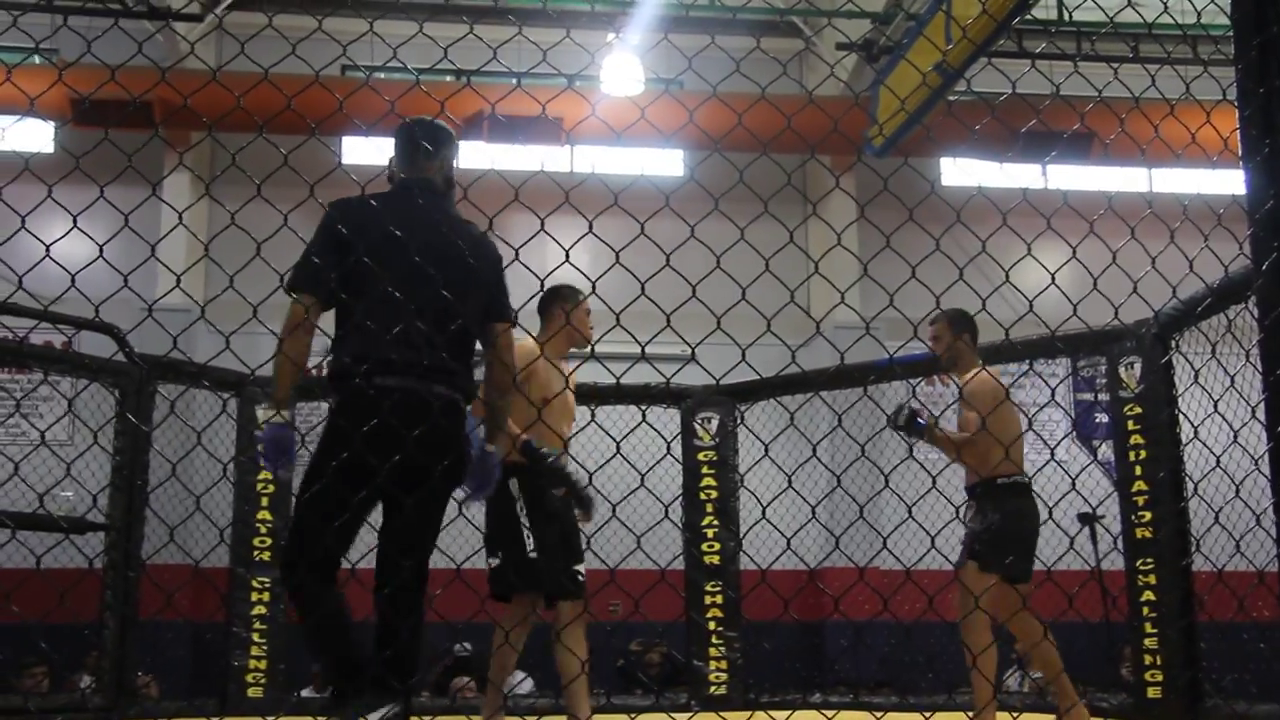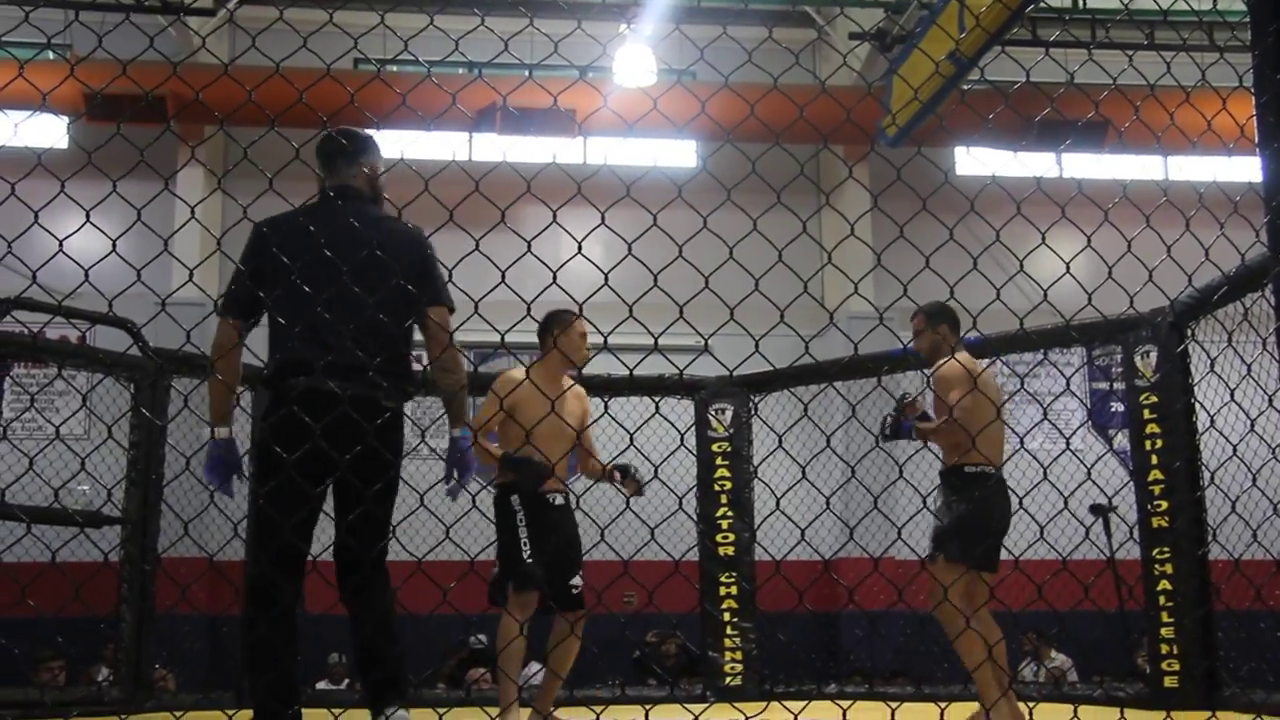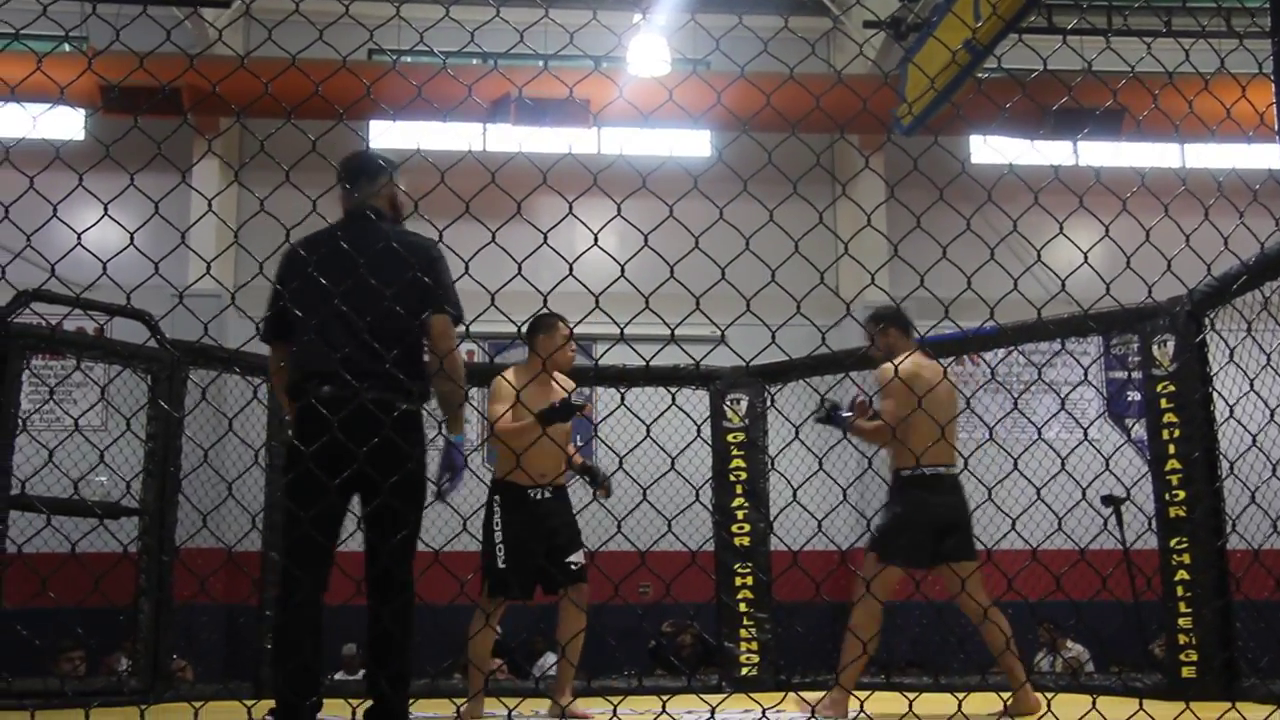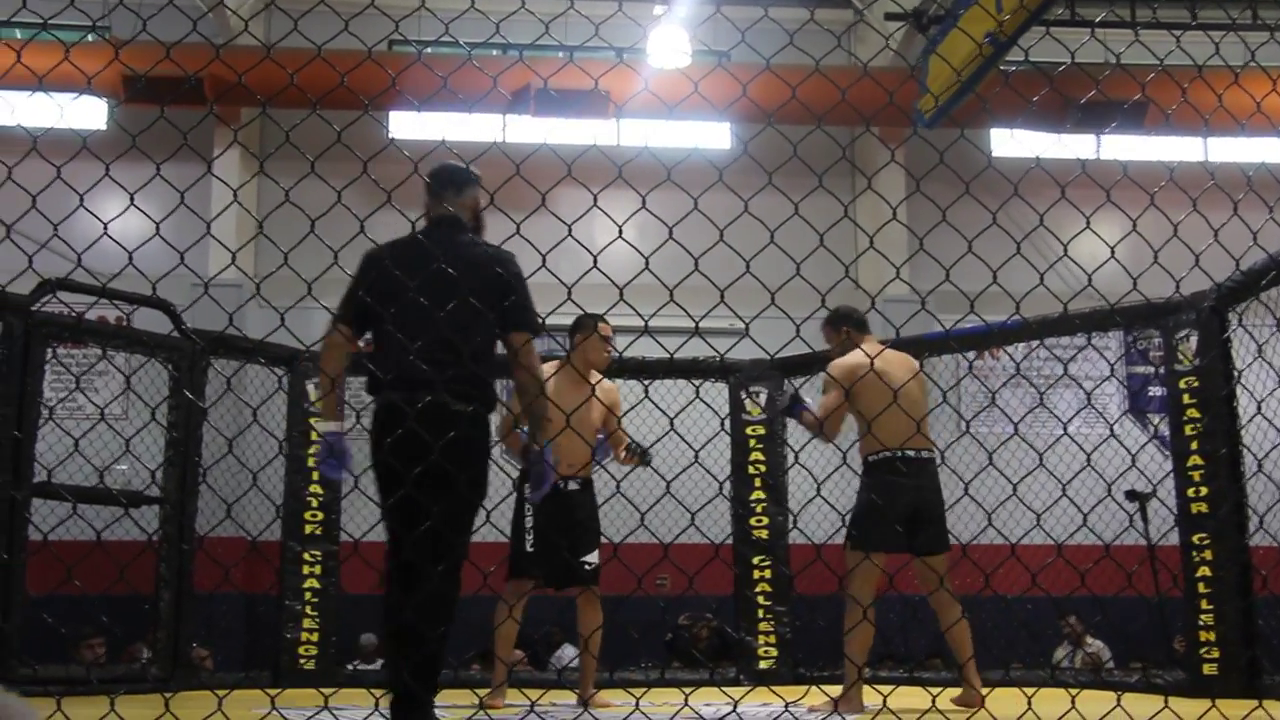
dt=0.5s
person 1, frame 1
left shoulder: (349, 217)
right shoulder: (477, 244)
left elbow: (302, 316)
right elbow: (501, 354)
left wrist: (277, 410)
right wrist: (492, 445)
left hip: (367, 412)
right hip: (442, 426)
left knee: (307, 564)
right knee: (402, 582)
person 1, frame 2
left shoulder: (272, 235)
right shoulder: (405, 241)
left elbow: (228, 338)
right elbow: (441, 339)
left wrist: (222, 431)
right wrist: (460, 427)
left hip: (294, 414)
right hip: (374, 420)
left knee: (274, 577)
right knee: (364, 569)
person 1, frame 3
left shoulder: (301, 255)
right shoulder: (419, 251)
left elbow: (279, 360)
right elbow: (443, 347)
right wrist: (456, 432)
left hip: (319, 422)
right hip: (395, 425)
left knee: (302, 574)
right knee: (391, 577)
person 1, frame 4
left shoulder: (382, 260)
right shoulder: (496, 264)
left elbow: (336, 344)
right elbow: (524, 362)
left wrist: (330, 424)
right wrist: (539, 437)
left hip: (394, 426)
right hip: (462, 430)
left knee: (406, 565)
right knee: (437, 571)
person 2, frame 1
left shoulder: (565, 375)
right shoulder: (524, 354)
right elbow: (487, 407)
left wrist: (570, 484)
right wrist: (532, 451)
left hip: (549, 492)
right hip: (517, 484)
left knee: (572, 606)
right knee: (525, 601)
person 2, frame 2
left shoulder: (578, 397)
right shoulder: (512, 384)
left elbow: (587, 463)
right elbow: (474, 439)
left wrist: (616, 472)
right wrist: (509, 462)
left hip: (558, 506)
right hip: (518, 502)
left knee: (573, 612)
right knee: (523, 595)
person 2, frame 3
left shoulder: (567, 387)
right shoulder: (507, 381)
right elbow: (497, 434)
left wrist: (586, 468)
right wrist: (546, 419)
left hip: (555, 499)
right hip: (512, 499)
left knee: (576, 591)
right knee: (496, 598)
person 2, frame 4
left shoulder: (607, 390)
right shoulder: (539, 376)
left elbow: (618, 445)
right elbow: (507, 432)
left wrist: (633, 451)
right wrist: (534, 454)
left hip: (580, 493)
right hip: (539, 488)
left knee: (588, 590)
right knee: (519, 582)
left ankle: (587, 686)
right ankle: (498, 682)
person 3, frame 1
left shoulder: (974, 382)
right shoulder: (983, 383)
left elbow: (977, 448)
left wrist: (926, 428)
right wrist: (932, 431)
left hip: (1000, 505)
right hip: (1008, 505)
left knee: (973, 607)
right knee: (1019, 617)
person 3, frame 2
left shoulder: (948, 368)
right shoulder: (978, 371)
left elbow: (959, 430)
left wrist: (916, 428)
right wrist: (924, 419)
left hip: (967, 491)
right hip: (991, 493)
left knee: (942, 598)
right knee: (972, 603)
person 3, frame 3
left shoulder: (893, 370)
right shoulder: (941, 373)
left elbow: (888, 433)
left wrist: (845, 420)
right wrist: (873, 416)
left hip: (915, 493)
right hip: (949, 492)
left knee: (869, 592)
right knee: (975, 599)
person 3, frame 4
left shoulder: (846, 365)
right shoulder: (911, 364)
left elbow: (827, 428)
left wrist: (801, 411)
left hip: (885, 478)
right hip: (925, 477)
left knee: (858, 586)
right knee: (938, 587)
left ankle: (851, 693)
right ankle: (971, 685)
